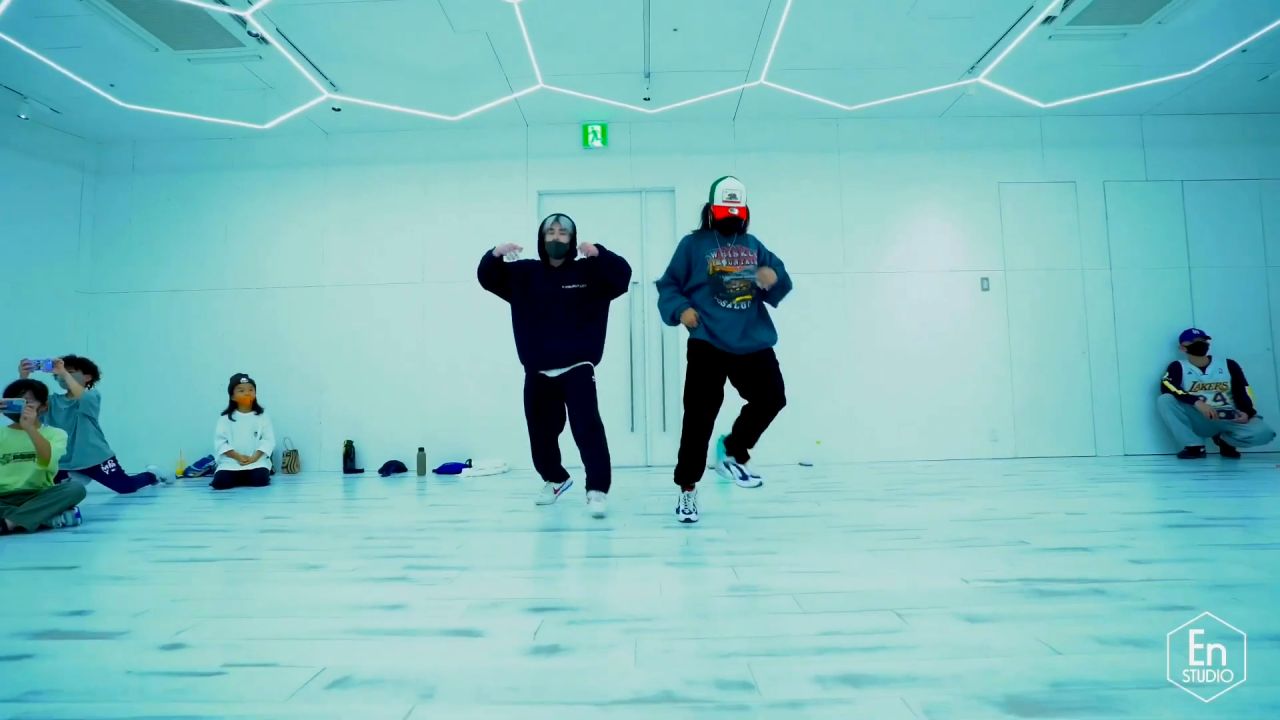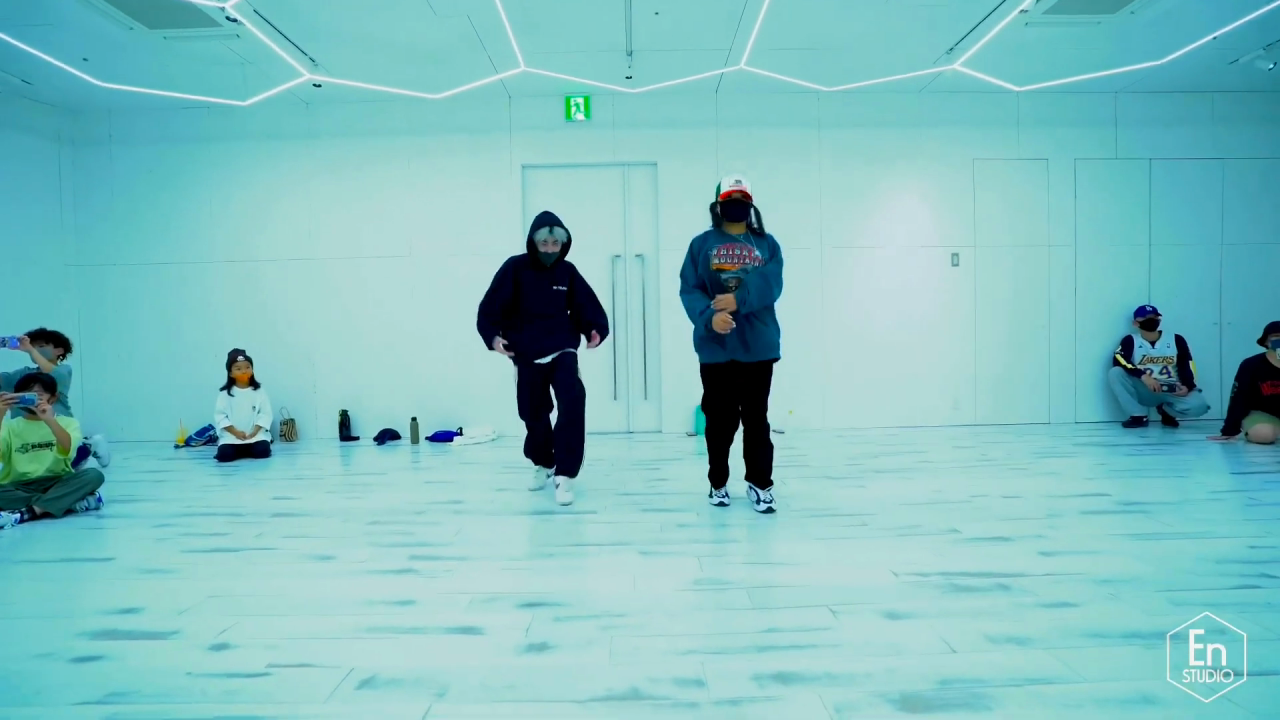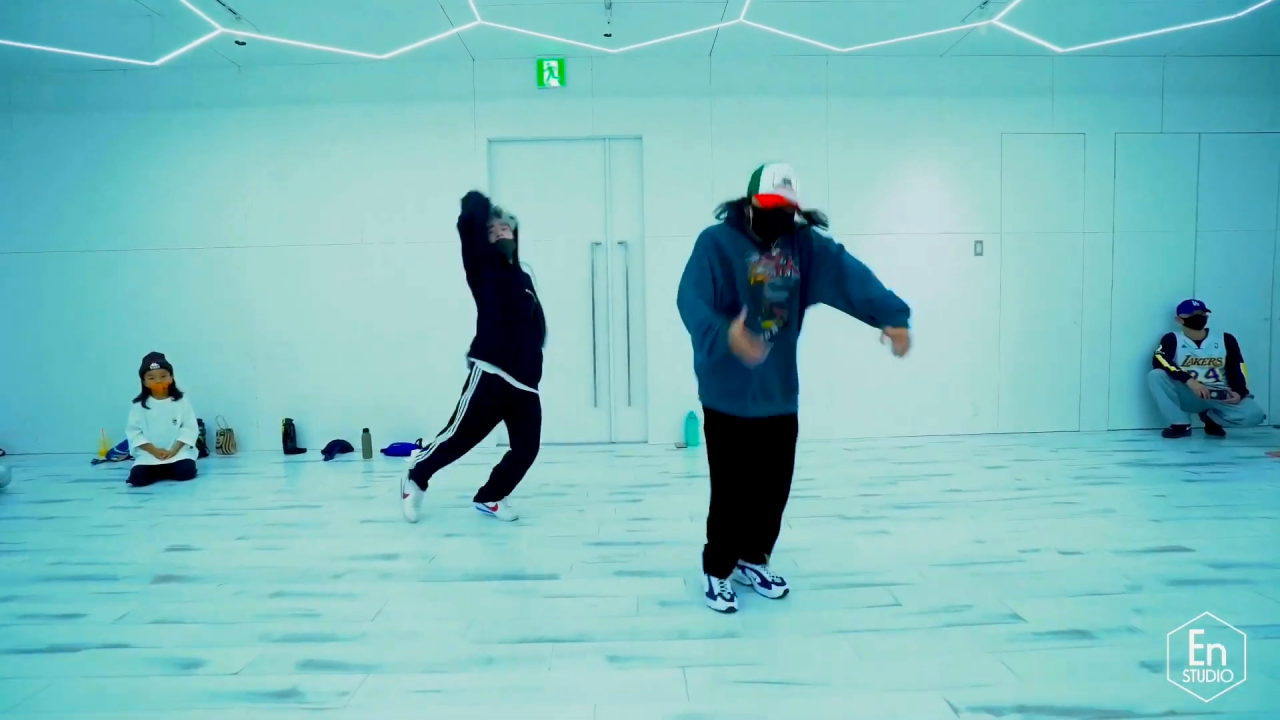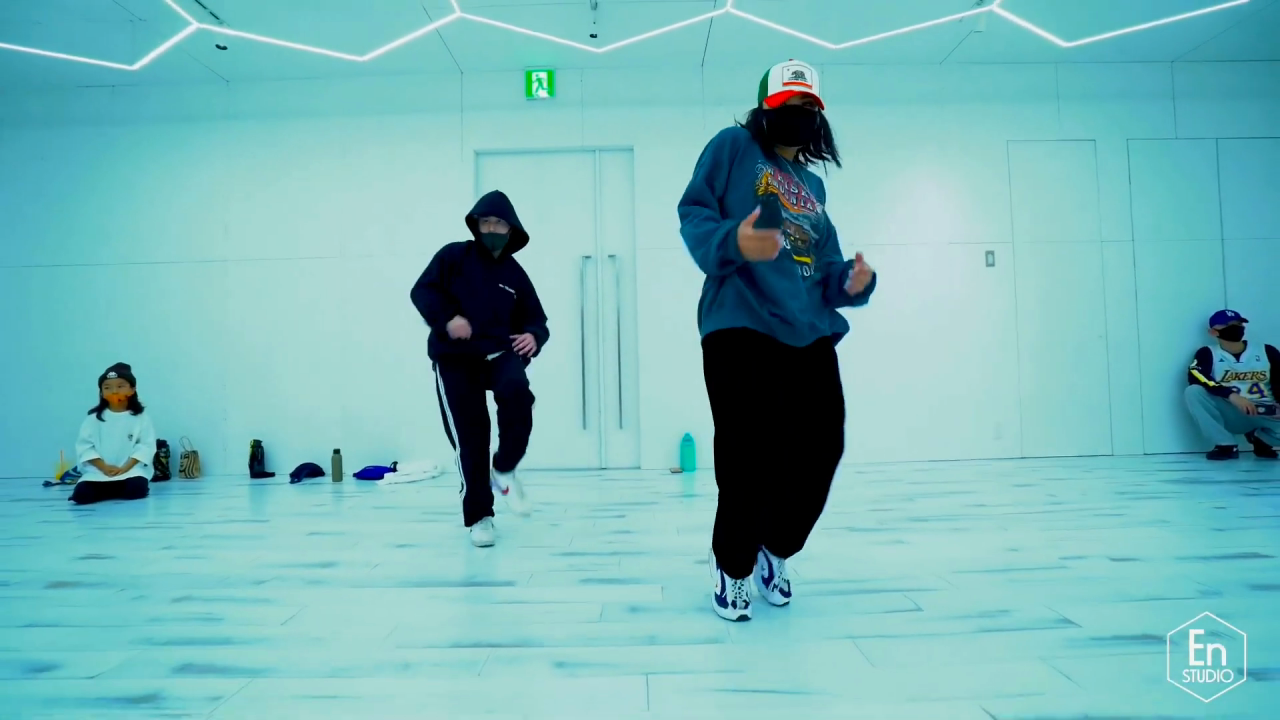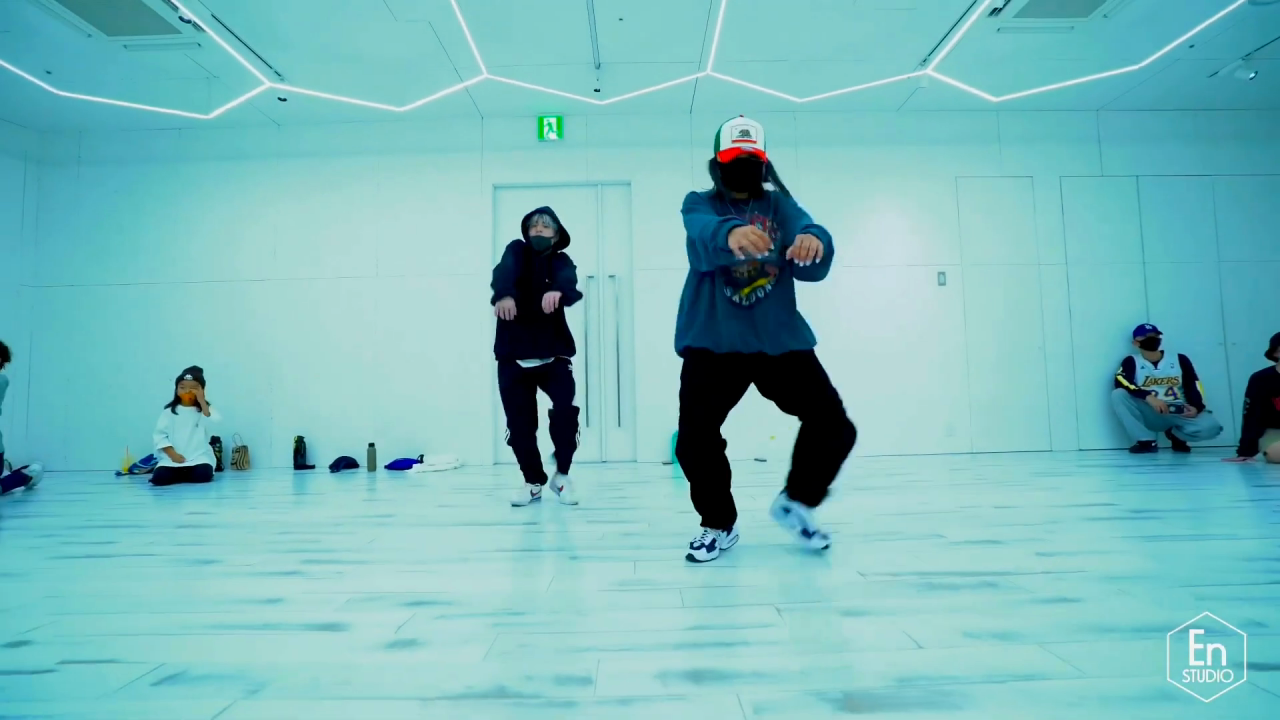
dt=1s
person 1, frame 1
left shoulder: (753, 245)
right shoulder: (693, 244)
left elbow: (779, 287)
right elbow: (668, 286)
left wrist: (774, 278)
right wrist: (680, 310)
left hip: (753, 340)
right hip: (708, 341)
left knee: (771, 393)
right knee: (700, 413)
left ankle: (733, 452)
right ankle: (687, 488)
person 1, frame 2
left shoulder: (766, 243)
right shoulder: (702, 244)
left elbow: (771, 284)
right elbow: (689, 289)
left wrist: (739, 299)
right wrist: (709, 315)
left hip: (757, 345)
right hip: (716, 346)
left knee: (755, 417)
right knee: (722, 417)
left ankle: (759, 483)
right ankle: (718, 482)
person 1, frame 3
left shoulder: (806, 242)
right shoulder: (717, 241)
left elbow: (849, 277)
right elbow: (693, 301)
left wrist: (892, 317)
right wrist: (723, 335)
left hip: (777, 393)
right hip: (730, 390)
left knee: (773, 486)
right knee: (735, 486)
left ankle: (750, 561)
right ankle: (718, 569)
person 1, frame 4
left shoulder: (813, 185)
right shoulder: (732, 147)
left elbow: (823, 265)
right elbow: (695, 216)
left wrist: (853, 280)
right wrist: (731, 241)
left hip: (810, 334)
right hip: (742, 327)
left knee: (818, 450)
right knee: (751, 459)
left ankle: (775, 551)
right ankle: (733, 568)
person 1, frame 5
left shoulder: (779, 206)
right shoulder: (700, 205)
left elbow: (812, 266)
right elbow: (705, 233)
left wrist: (815, 243)
right wrist: (730, 235)
left hip: (780, 344)
right hip: (711, 348)
left knee: (832, 425)
right knee: (696, 439)
left ankle: (797, 502)
right ankle: (718, 524)
person 2, frame 1
left shoulder: (588, 271)
right shoulder: (524, 274)
left elbow: (622, 272)
right elbow: (488, 277)
left wrist: (597, 253)
right wrist: (496, 254)
left hip: (577, 366)
right hip: (539, 370)
left knee: (587, 424)
right knee: (542, 432)
left ankle: (597, 489)
right ankle: (555, 480)
person 2, frame 2
left shoulder: (566, 270)
right shoulder: (515, 268)
left elbow: (584, 302)
right elbow: (492, 303)
left wrist: (596, 329)
right wrist: (491, 334)
left hip: (563, 351)
right hip: (528, 355)
left knee: (572, 403)
right knee: (533, 413)
left ankle: (564, 475)
right ankle: (543, 463)
person 2, frame 3
left shoulder: (522, 279)
right shoulder: (484, 264)
right elbow: (469, 219)
left wrist: (529, 356)
right wrist: (477, 208)
left hip: (524, 377)
right hip: (491, 369)
left knee: (526, 449)
right knee: (460, 435)
left ankle: (491, 497)
right ankle: (416, 481)
person 2, frame 4
left shoulder: (515, 273)
right shoulder: (454, 256)
left elbow: (534, 317)
right elbow: (423, 292)
left wrist: (534, 335)
right wrist: (446, 318)
left hip: (500, 355)
right hip: (455, 361)
left knee: (516, 394)
right knee: (469, 441)
left ankle: (504, 470)
right ankle: (478, 517)
person 2, frame 5
left shoulder: (561, 263)
right shoulder: (516, 253)
left elbow: (568, 284)
right elbow: (504, 272)
left wrist: (558, 292)
right wrist: (504, 295)
left hip: (552, 357)
right hip: (513, 357)
left knee: (565, 411)
right knee: (520, 425)
left ankle: (562, 474)
right ankle: (533, 482)
